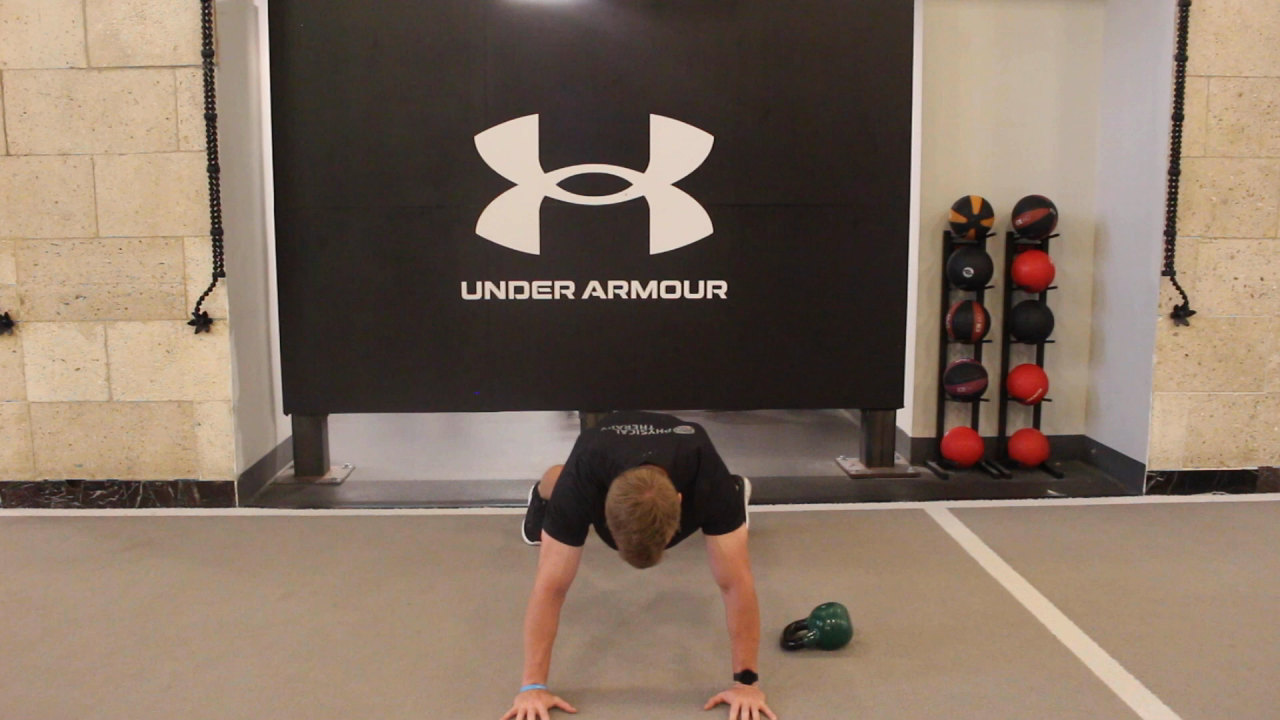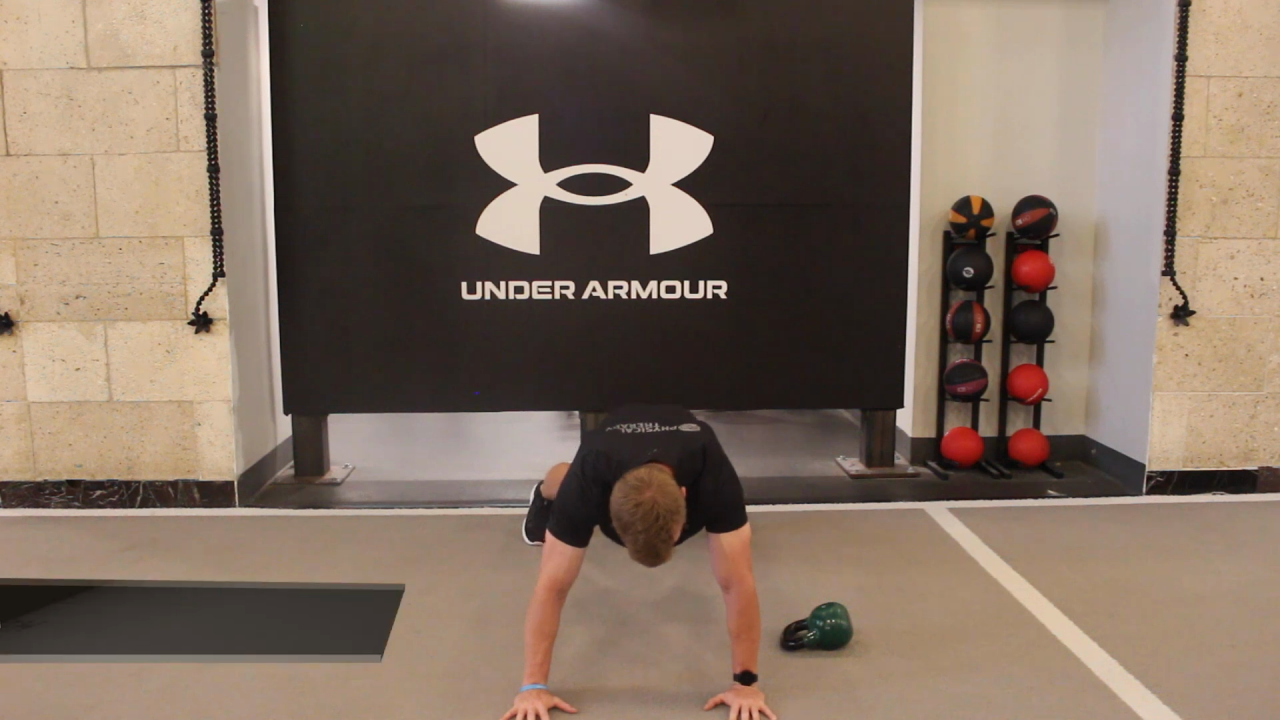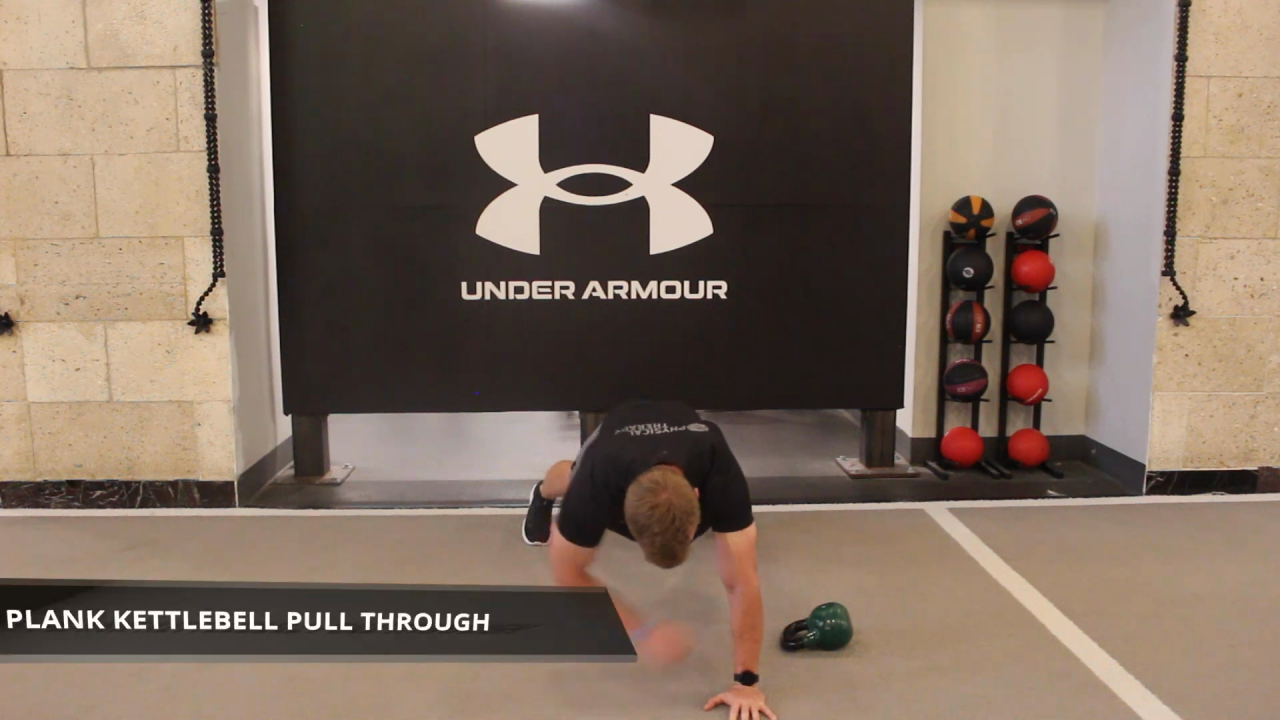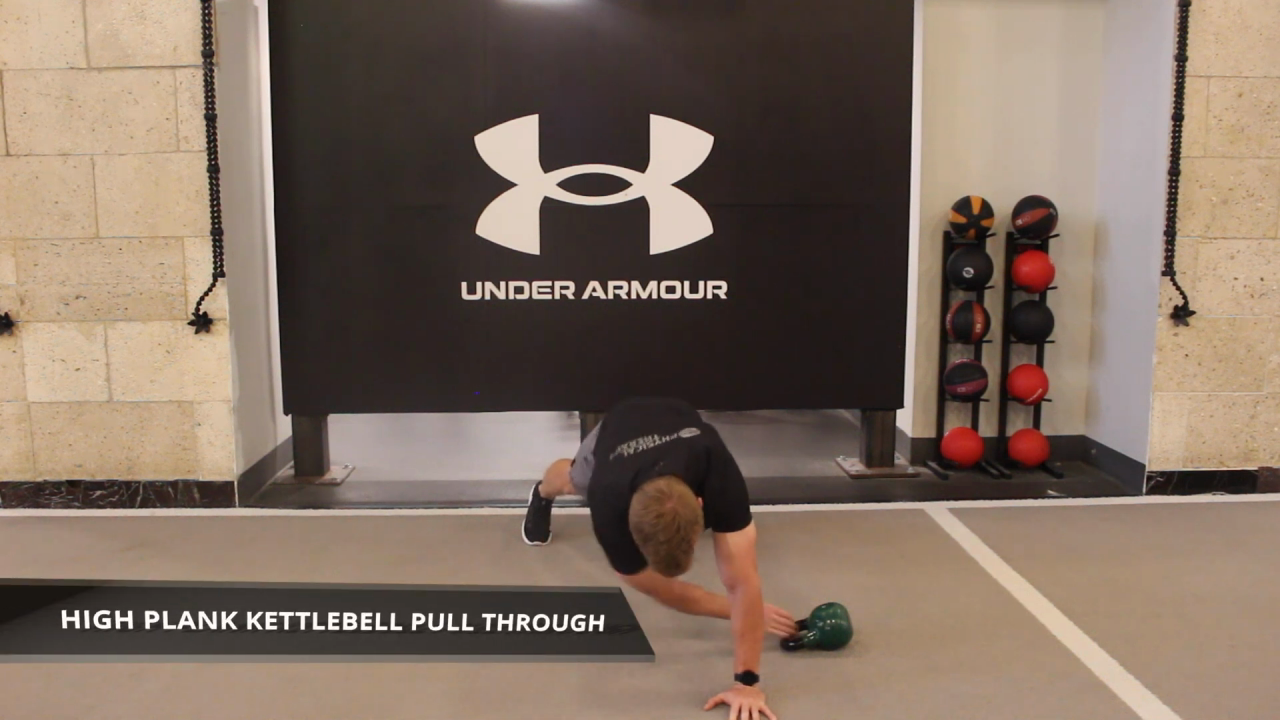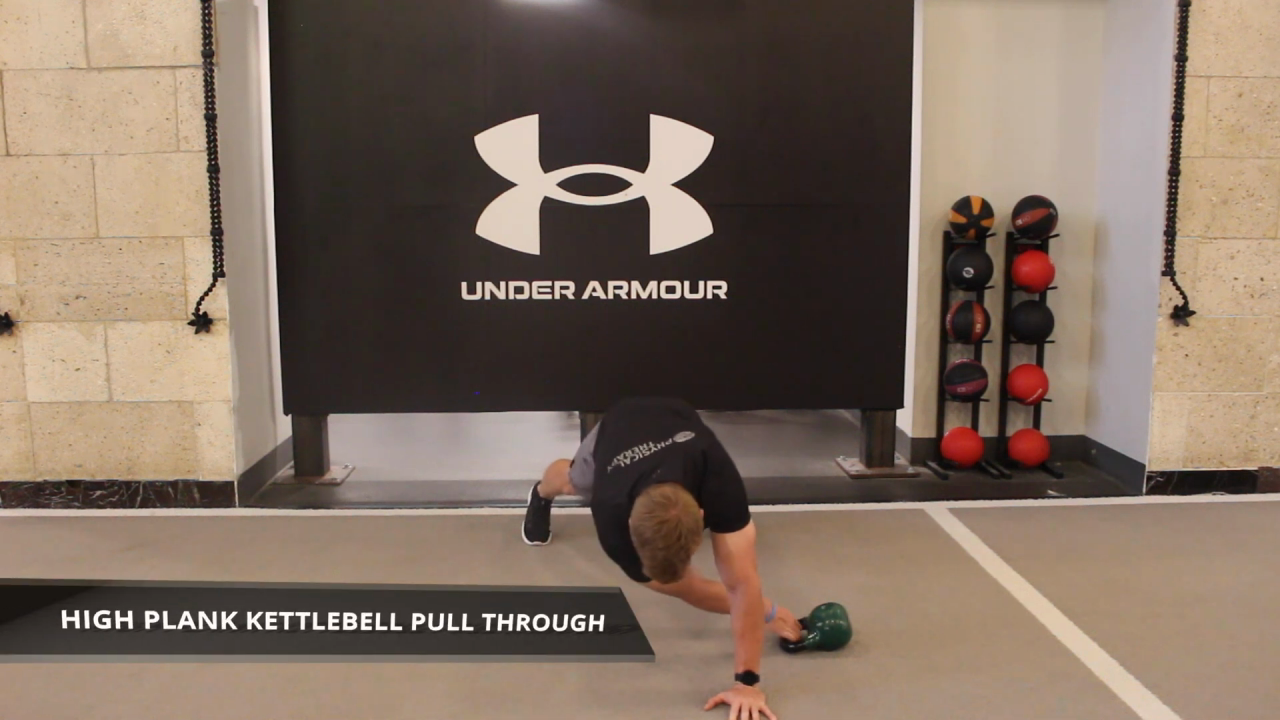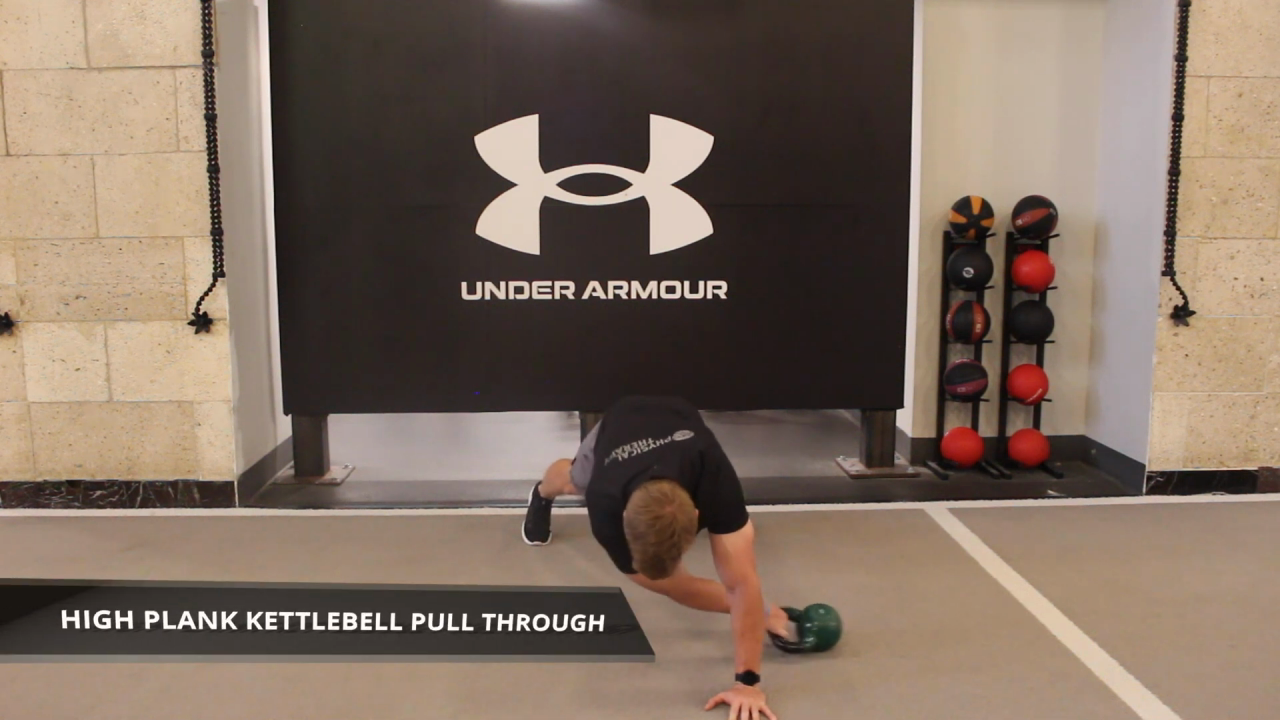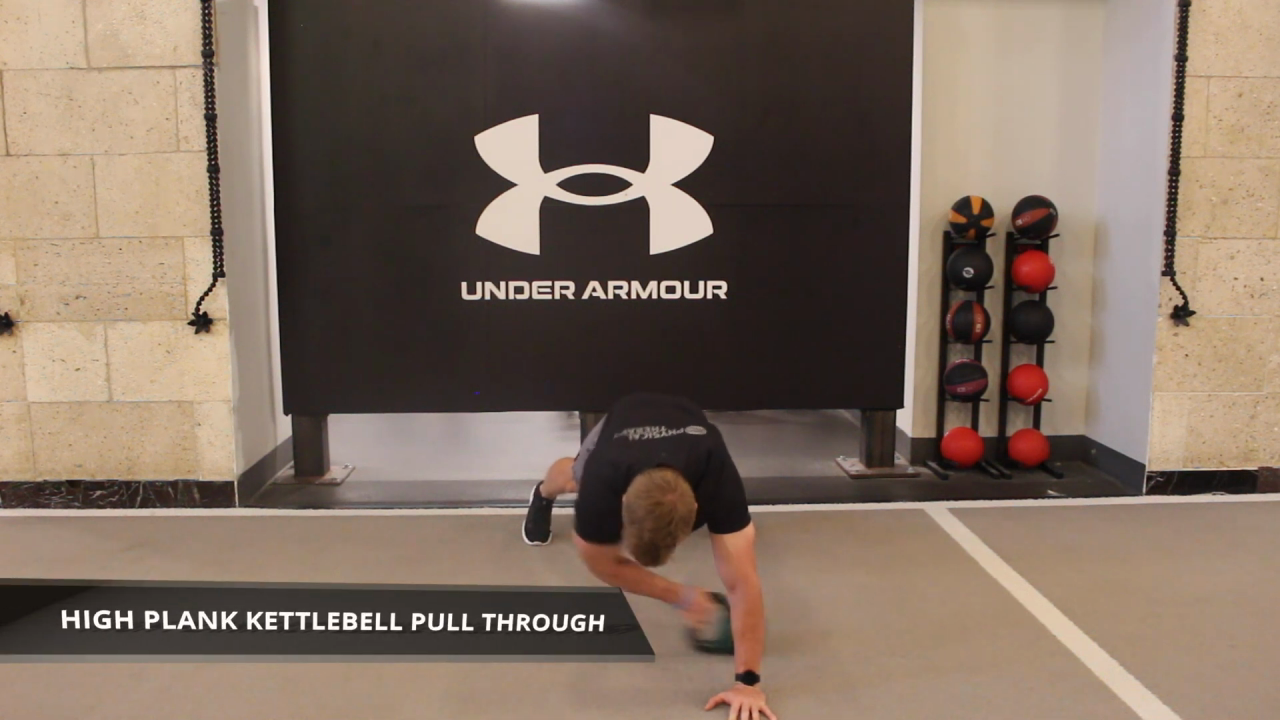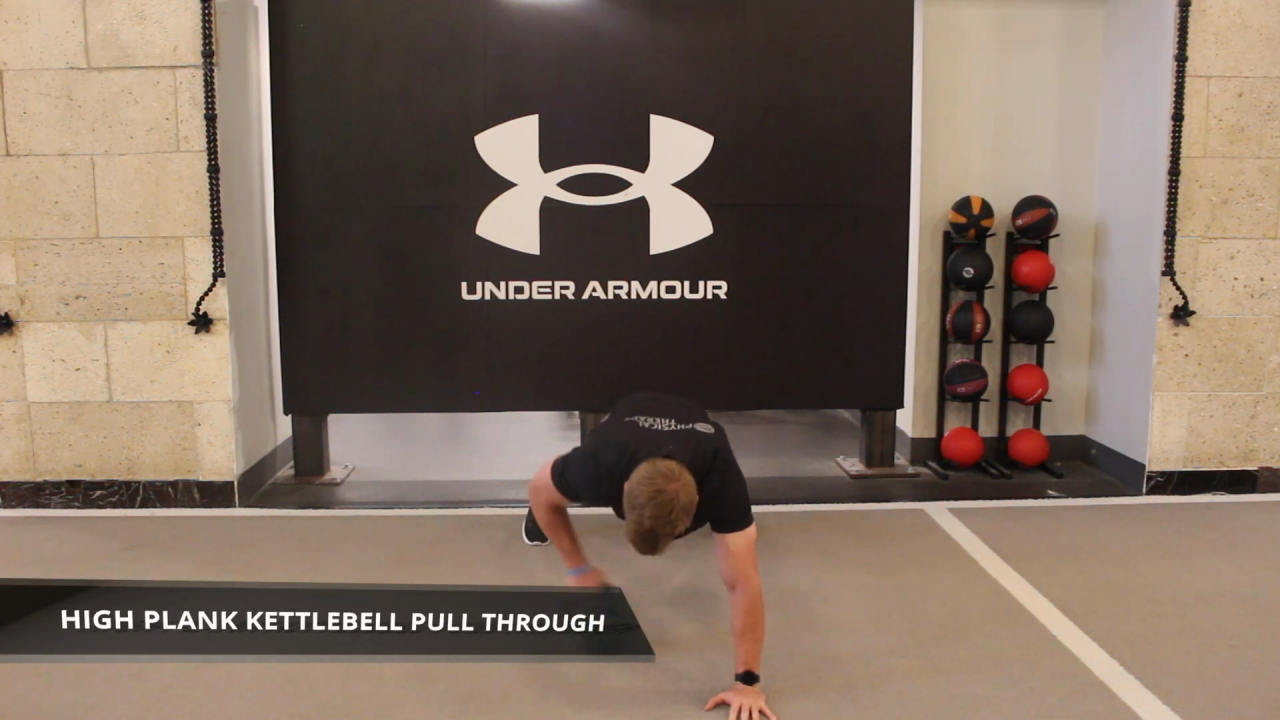
dt=0.2s
person 1, frame 1
left shoulder: (706, 476)
right shoulder: (585, 477)
left elbow: (736, 583)
right elbow: (551, 585)
left wrist: (745, 680)
right wrist: (533, 685)
left hip: (680, 460)
right hip: (607, 458)
right ankle: (543, 491)
person 1, frame 2
left shoulder: (712, 475)
right shoulder: (590, 478)
left elbow: (737, 582)
right elbow: (553, 585)
left wrist: (745, 681)
right wrist: (534, 685)
left hip: (684, 454)
right hip: (610, 453)
right ankle: (546, 492)
person 1, frame 3
left shoulder: (719, 474)
right shoulder: (600, 482)
left elbow: (741, 582)
right elbow: (567, 574)
left wrist: (746, 681)
right wrist: (640, 631)
left hip: (685, 444)
right ankle: (543, 493)
person 1, frame 4
left shoulder: (718, 477)
right shoulder: (611, 505)
left elbow: (742, 582)
right elbow: (663, 590)
left wrist: (747, 681)
right wrist: (749, 614)
right knee: (573, 481)
right ankle: (542, 494)
person 1, frame 5
left shoulder: (717, 478)
right shoulder: (613, 514)
left elbow: (742, 583)
right elbow: (688, 590)
left wrist: (748, 680)
right wrist: (769, 613)
left hip: (679, 423)
right hip: (617, 426)
right knee: (573, 481)
right ankle: (542, 494)
person 1, frame 6
left shoulder: (714, 479)
right shoulder: (608, 506)
left elbow: (741, 582)
right elbow: (675, 586)
left wrist: (747, 680)
right wrist: (760, 614)
left hip: (681, 426)
right hip: (617, 424)
right knee: (573, 481)
right ankle: (543, 493)
person 1, frame 7
left shoulder: (717, 479)
right shoulder: (603, 482)
left elbow: (742, 582)
right elbow: (601, 562)
left wrist: (747, 680)
right wrist: (681, 597)
left hip: (686, 426)
right hip: (622, 422)
right ankle: (544, 493)
person 1, frame 8
left shoulder: (720, 477)
right shoulder: (602, 461)
left elbow: (743, 582)
right elbow: (540, 490)
left wrist: (747, 681)
right wrist: (579, 569)
left hip: (693, 438)
right hip: (629, 417)
right knee: (569, 482)
